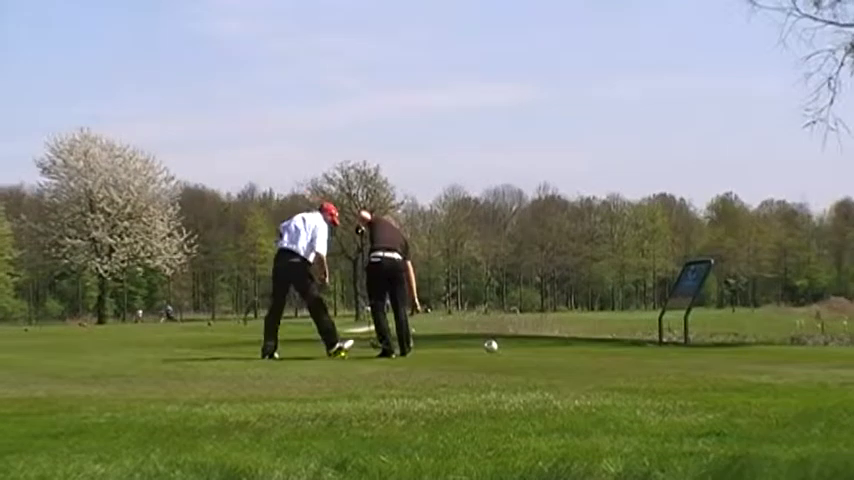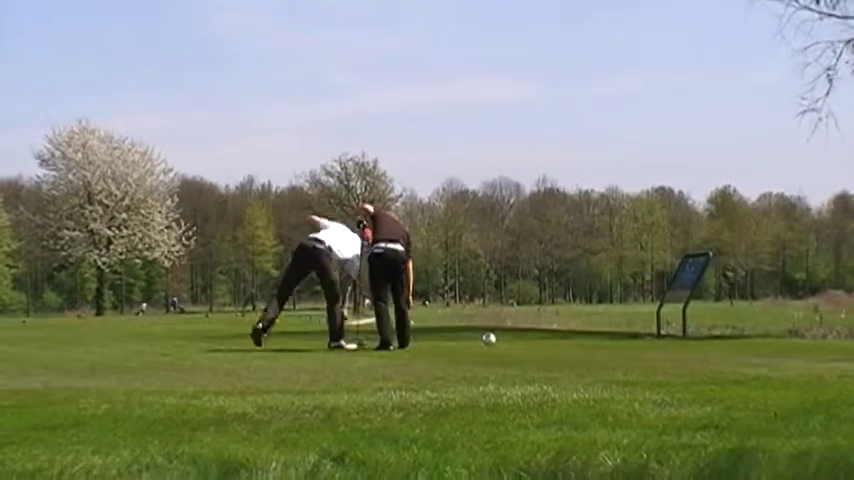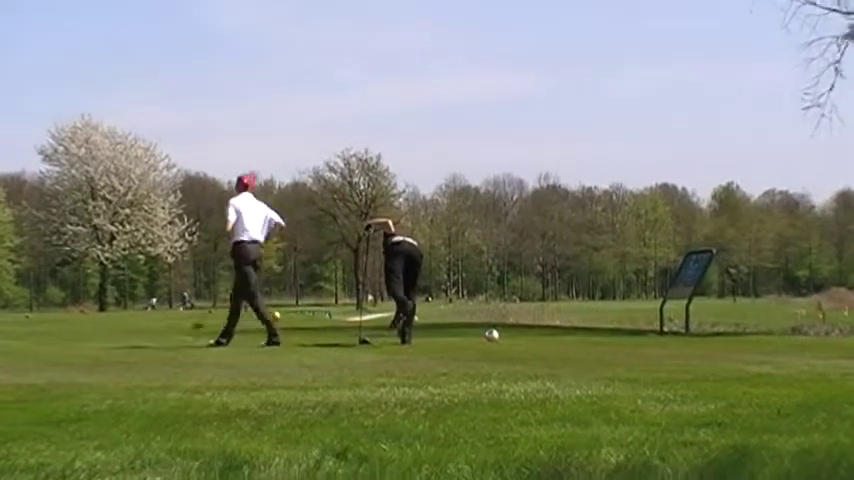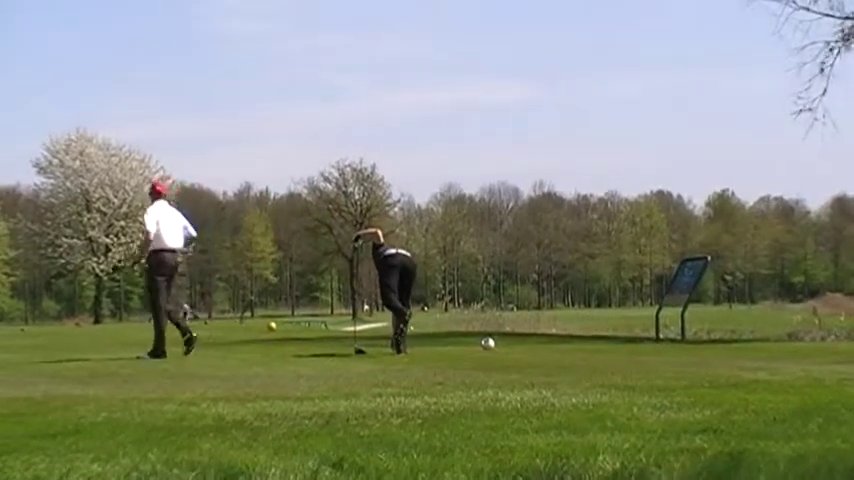
dt=1s
person 1, frame 1
left shoulder: (299, 217)
right shoulder: (321, 225)
left elbow: (281, 230)
right elbow: (319, 253)
right wrist: (325, 275)
left hip: (280, 258)
right hip: (298, 263)
left knee: (276, 305)
right knee: (315, 303)
left ankle: (268, 349)
right ankle: (333, 344)
person 1, frame 2
left shoulder: (338, 227)
right shoulder: (357, 248)
left elbow: (312, 219)
right elbow: (350, 277)
left hip: (305, 247)
right hip: (324, 254)
left knee: (284, 288)
right knee: (334, 297)
left ankle: (263, 324)
right ankle: (336, 340)
person 1, frame 3
left shoulder: (234, 202)
right shoulder: (260, 205)
left elbow: (228, 227)
right elbow: (280, 223)
right wrist: (264, 235)
left hip: (241, 249)
right hip: (256, 249)
left knee: (251, 296)
right knee: (238, 294)
left ankle: (272, 334)
right ankle: (226, 336)
person 1, frame 4
left shoulder: (152, 211)
right shoulder: (175, 212)
left elbow: (149, 236)
right elbow: (192, 235)
left hip: (158, 257)
right hip: (174, 258)
left knee: (158, 303)
right knee: (165, 302)
left ankle: (159, 349)
right ankle: (186, 333)
person 2, frame 1
left shoulder: (378, 221)
right shoulder: (401, 236)
left elbow: (362, 214)
right elbow: (409, 270)
left wrist: (362, 226)
right wrist: (414, 298)
left hip: (377, 262)
right hip: (396, 263)
left knee: (378, 308)
right knee: (400, 308)
left ankle: (388, 349)
right ankle: (405, 347)
person 2, frame 2
left shoulder: (380, 216)
right shoulder: (404, 231)
left elbow: (366, 207)
right elbow: (410, 265)
left wrist: (363, 218)
right wrist: (409, 294)
left hip: (380, 253)
right hip: (399, 254)
left knee: (380, 300)
right knee: (401, 301)
left ankle: (386, 341)
right ankle: (404, 340)
person 2, frame 3
left shoulder: (390, 238)
left elbow: (388, 222)
left wrist: (370, 224)
left hip: (397, 248)
right hip: (415, 251)
left knee: (393, 282)
right knee: (410, 294)
left ankle: (403, 303)
right ankle: (406, 335)
person 2, frame 4
left shoulder: (380, 249)
left elbow: (377, 232)
left wrist: (359, 235)
left hip: (391, 261)
right hip: (409, 261)
left knee: (388, 296)
right knee: (404, 302)
left ankle: (403, 313)
right ankle: (401, 344)
